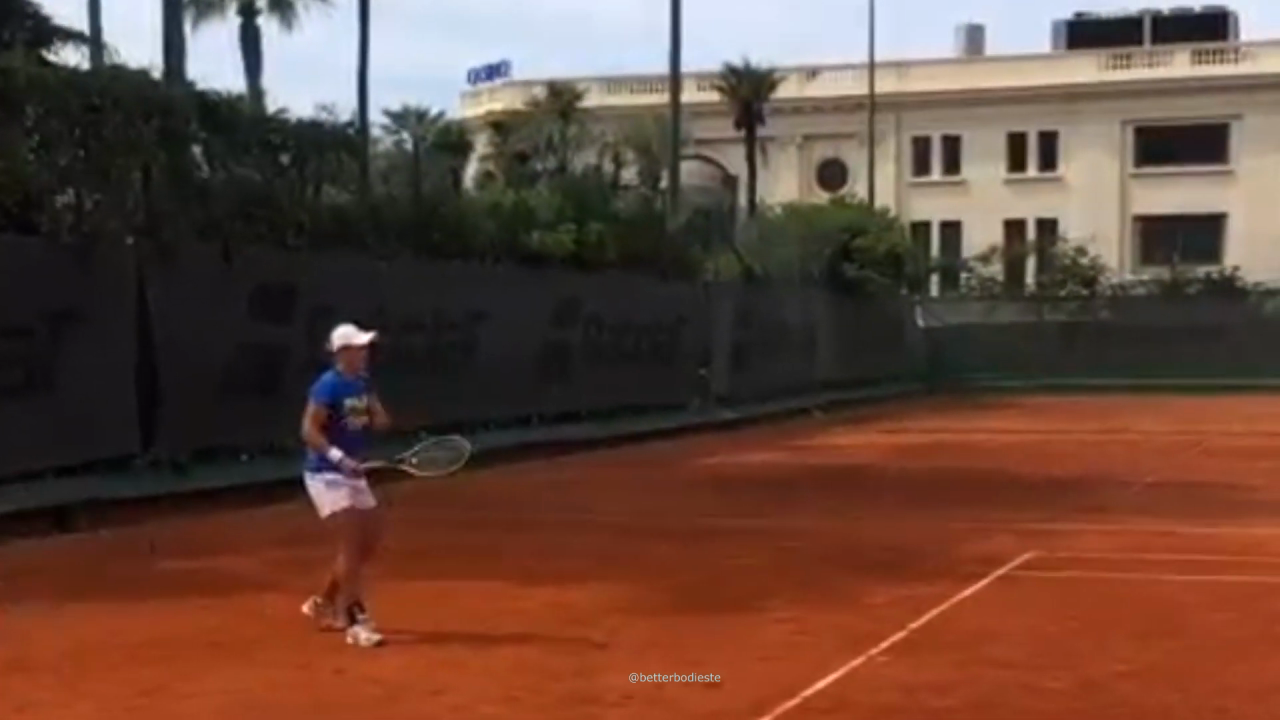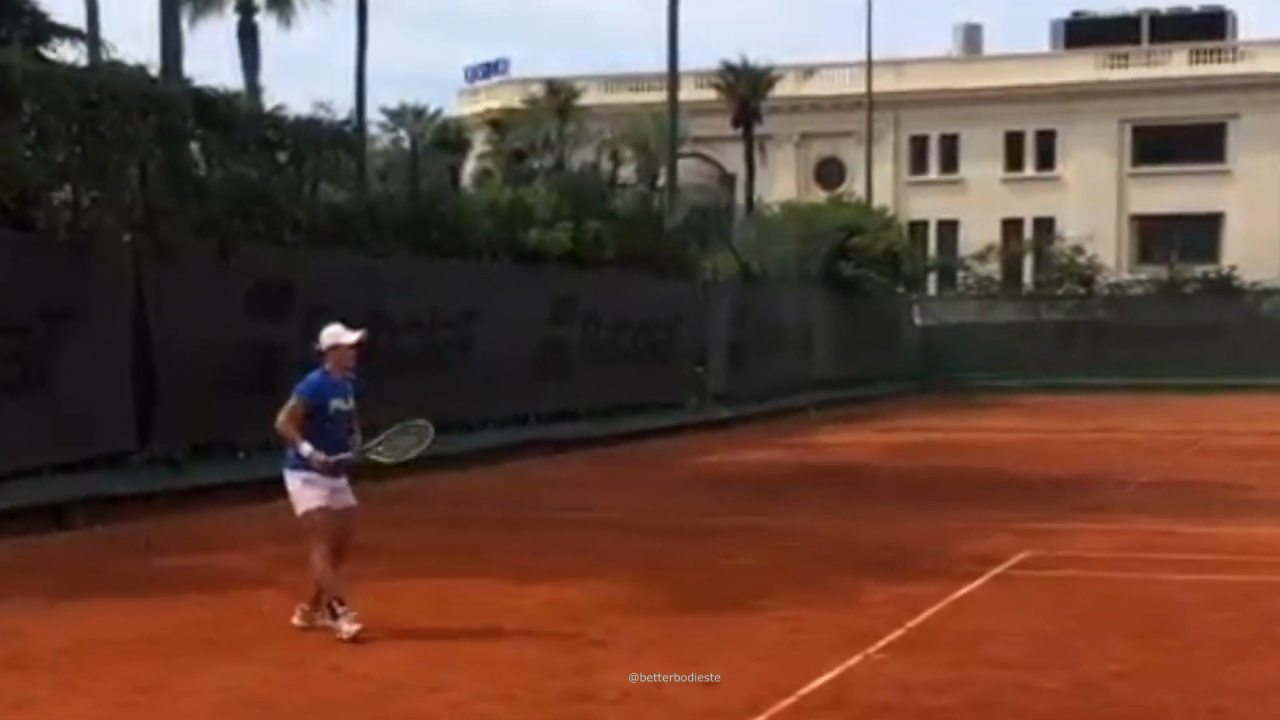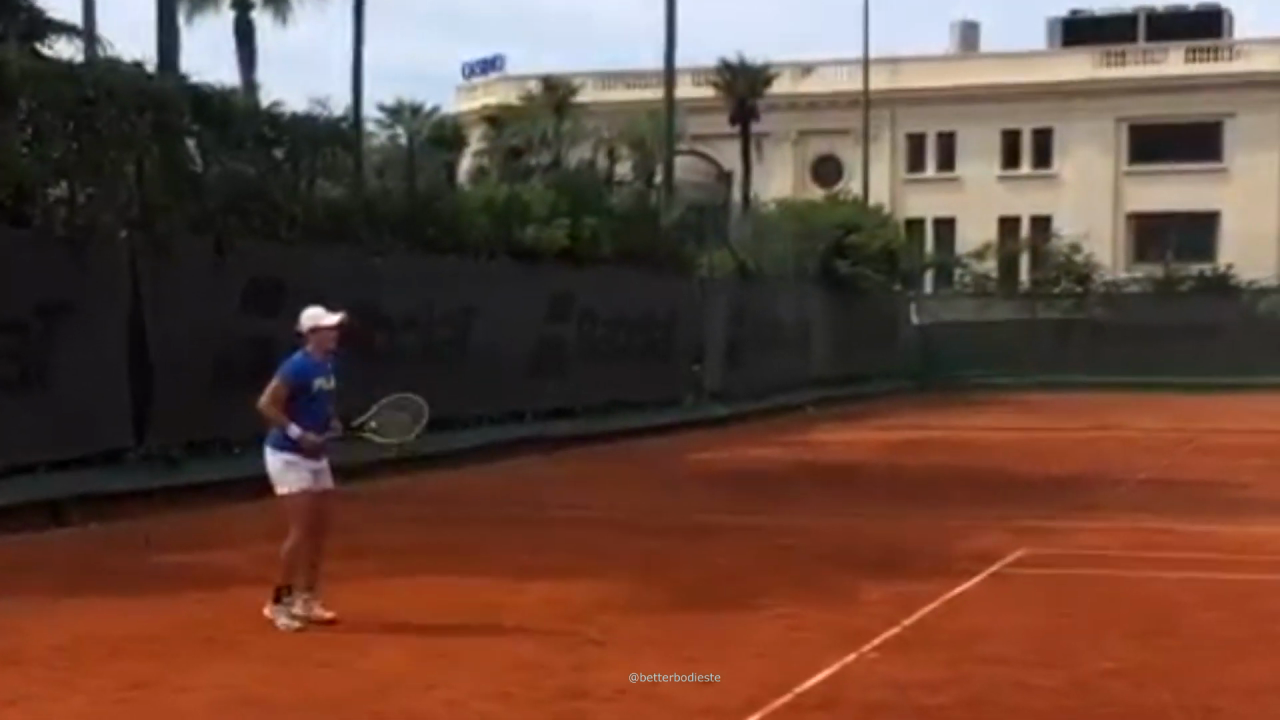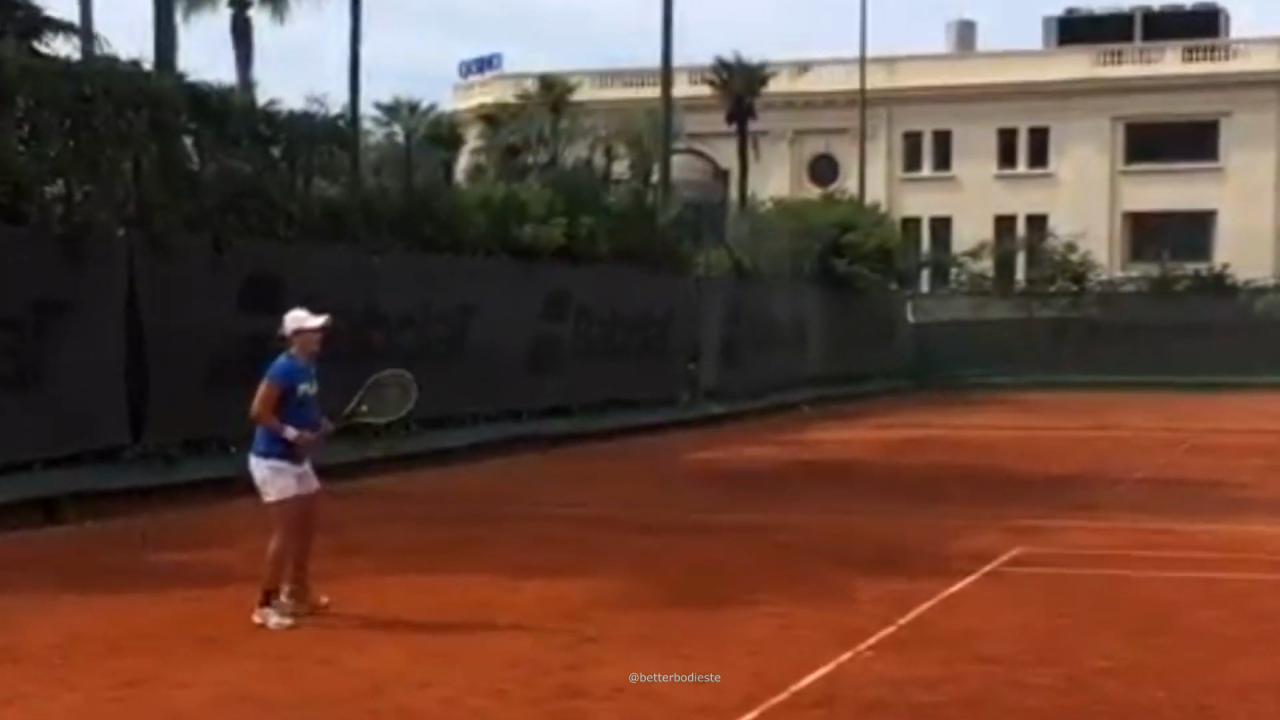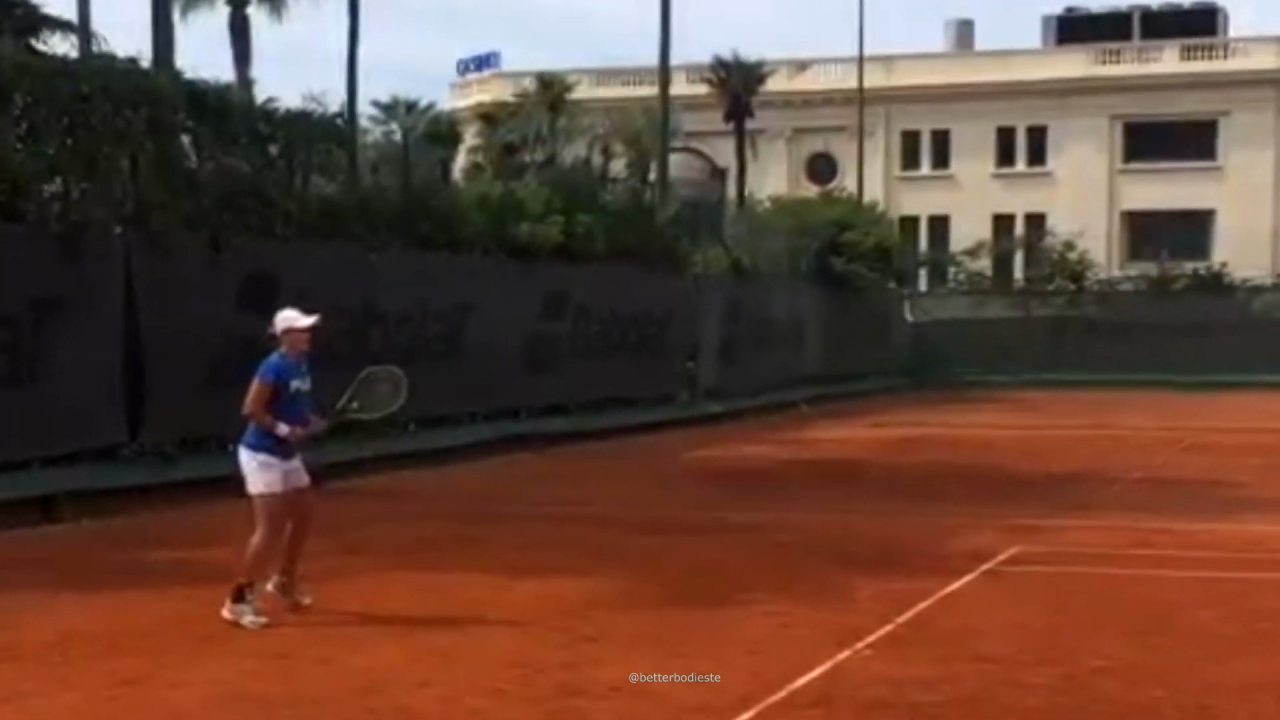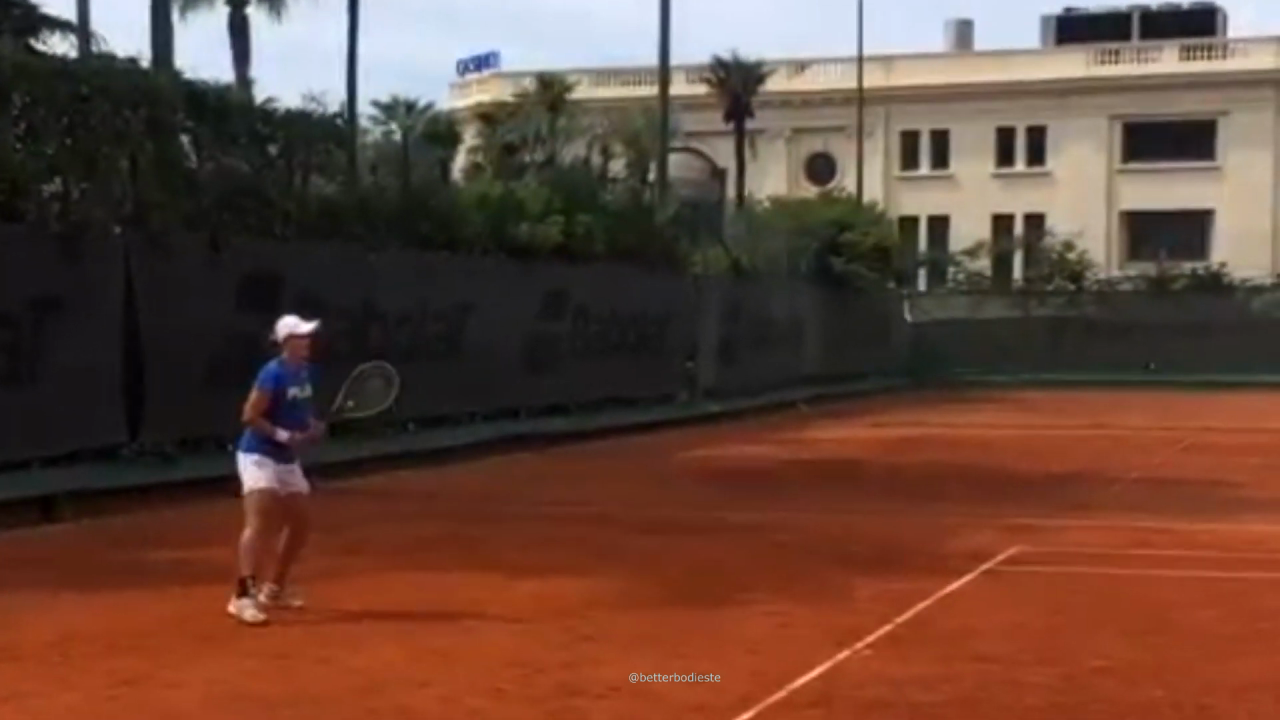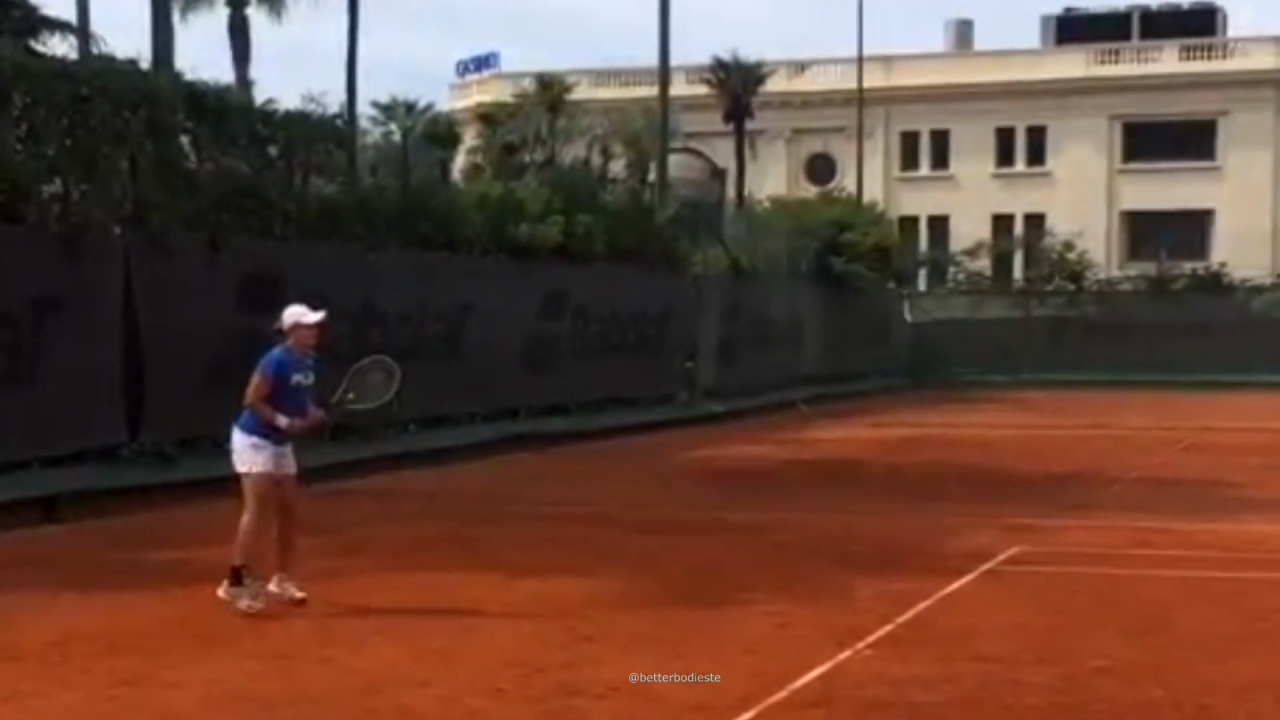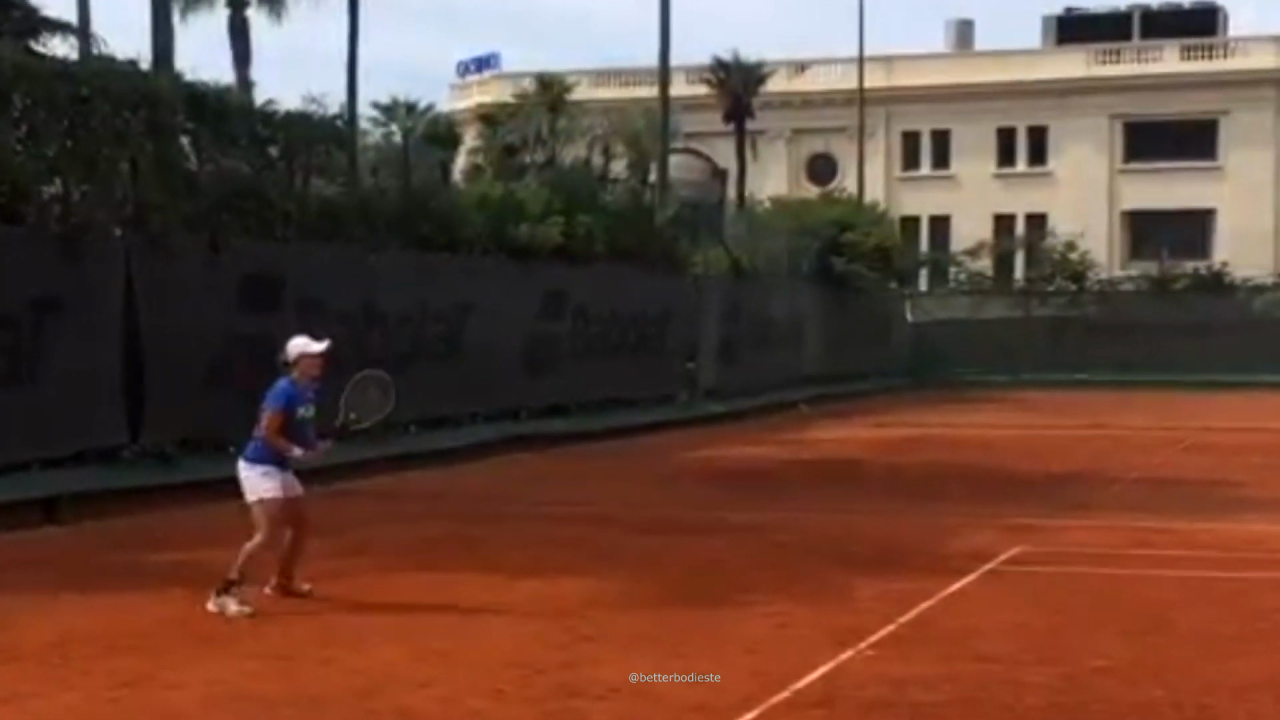
dt=0.2s
person 1, frame 1
left shoulder: (362, 381)
right shoulder: (328, 385)
left elbow: (383, 419)
right elbow: (309, 430)
left wrist: (367, 420)
right wrist: (339, 458)
left hip: (354, 476)
right hip: (326, 475)
left knee: (368, 544)
right knee: (352, 545)
left ankle: (323, 605)
right ankle: (358, 622)
person 1, frame 2
left shoulder: (349, 383)
right shoulder: (313, 385)
right elbow: (283, 424)
left wrist: (356, 437)
right wrist: (308, 452)
left hip: (336, 474)
right hip: (306, 474)
left knee: (341, 545)
right knee: (324, 544)
left ankle: (310, 610)
right ankle: (339, 615)
person 1, frame 3
left shoulder: (327, 364)
right shoulder: (296, 366)
right elbow: (265, 406)
left wrist: (331, 421)
right wrist: (296, 433)
left hip: (314, 456)
right hip: (287, 455)
left knee: (319, 529)
right knee: (301, 529)
left ankle: (306, 600)
right ankle: (278, 601)
person 1, frame 4
left shoulder: (309, 366)
right shoulder: (282, 369)
right elbow: (258, 411)
left wrist: (319, 423)
right wrist: (292, 434)
left hip: (298, 459)
right hip: (272, 460)
left knee: (307, 527)
right knee: (286, 534)
left ankle: (297, 590)
right ankle: (266, 605)
person 1, frame 5
left shoulder: (302, 365)
right shoulder: (274, 367)
right elbow: (251, 409)
left wrist: (310, 420)
right wrist: (285, 431)
left hip: (287, 456)
right hip: (261, 454)
left knee: (303, 520)
right knee: (269, 530)
left ankle: (285, 582)
right ankle: (238, 600)
person 1, frame 6
left shoulder: (304, 371)
right shoulder: (272, 373)
right elbow: (249, 416)
left wrist: (311, 425)
right wrist: (284, 436)
left hip: (287, 460)
right hip: (258, 456)
left knee: (300, 525)
right knee: (260, 524)
left ankle: (276, 587)
right ankle: (243, 595)
person 1, frame 7
left shoulder: (308, 359)
right shoulder: (276, 360)
right elbow: (251, 400)
left wrist: (311, 412)
right wrist: (286, 422)
left hip: (280, 444)
right hip: (254, 439)
left knee: (287, 512)
right knee: (258, 511)
left ankle: (281, 581)
right ankle: (235, 582)
person 1, frame 8
left shoulder: (308, 390)
right shoulder: (284, 392)
right elbow: (266, 434)
left wrist: (313, 444)
right wrist: (298, 453)
left hip: (278, 469)
right hip: (259, 467)
left knee: (301, 525)
right knee: (266, 534)
left ankle: (283, 581)
right ankle: (225, 594)
